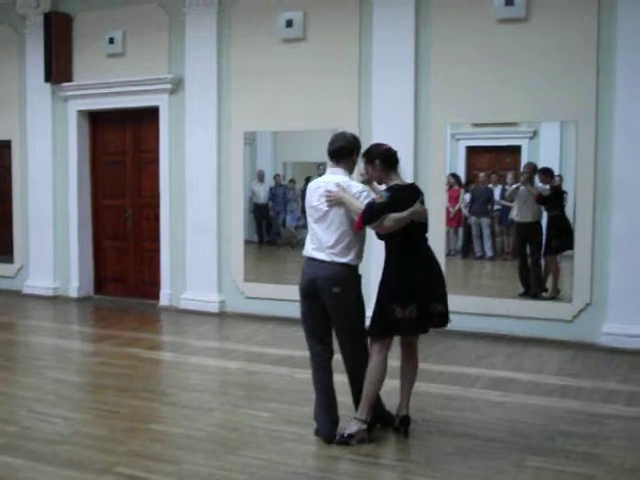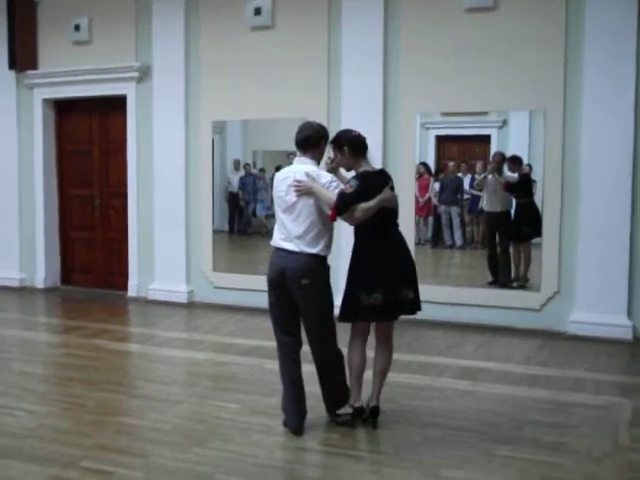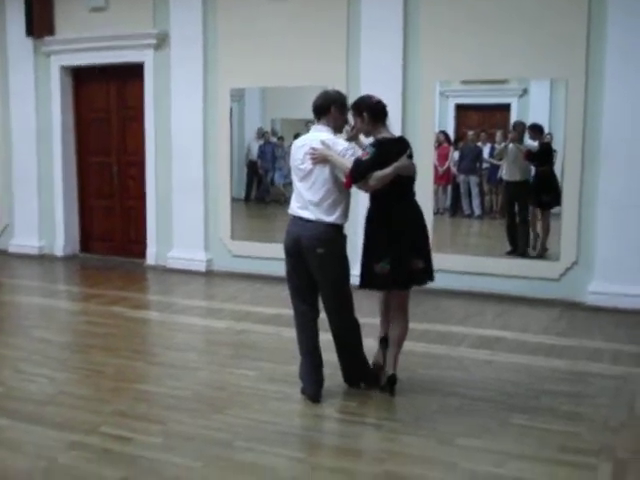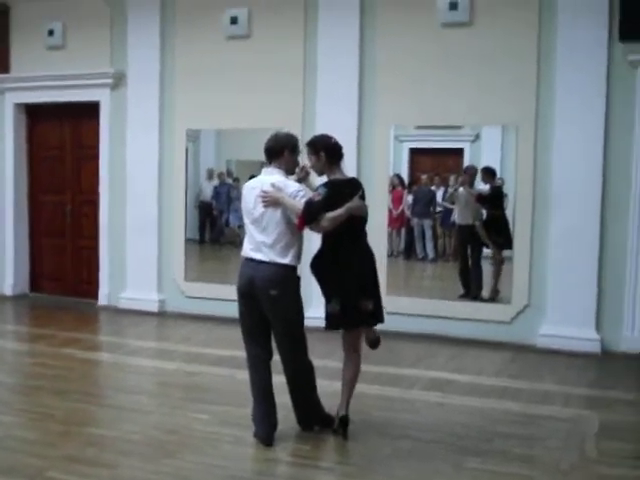
dt=0.7s
person 1, frame 1
left shoulder: (313, 187)
right shoulder: (354, 189)
right elbow: (382, 224)
right wrist: (413, 213)
left hip: (310, 270)
right hip: (339, 275)
left knee: (319, 351)
right knee: (354, 349)
left ankle: (325, 424)
right ankle: (371, 414)
person 1, frame 2
left shoulder: (280, 177)
right shoulder: (323, 179)
right elbow: (353, 215)
right wrist: (381, 200)
left hip: (278, 261)
right hip: (307, 266)
left knee: (287, 342)
right knee: (323, 342)
left ankle: (293, 416)
right ankle: (339, 406)
person 1, frame 3
left shoulder: (298, 145)
right shoulder: (339, 147)
right elbow: (368, 183)
right wrist: (397, 167)
left hip: (295, 229)
right hip: (323, 234)
left knee: (304, 310)
right knee: (339, 310)
left ankle: (311, 383)
right ankle: (357, 373)
person 1, frame 4
left shoulder: (249, 187)
right shoulder: (290, 189)
right elbow: (321, 223)
right wrist: (350, 208)
left hip: (248, 271)
right hip: (277, 276)
left knee: (257, 352)
right knee: (293, 352)
left ankle: (264, 426)
right ankle: (310, 416)
person 2, frame 1
left shoulder: (392, 194)
right shoulder: (413, 190)
left elbow: (367, 215)
left wrist: (344, 197)
left hip: (402, 274)
right hip: (422, 271)
left knee: (380, 345)
right knee: (409, 344)
left ankle: (362, 419)
right ankle: (402, 412)
person 2, frame 2
left shoulder: (361, 181)
right shoulder: (382, 176)
left elbow: (340, 206)
left wrist: (314, 187)
left hip: (371, 260)
right hip: (393, 259)
left knee: (359, 333)
right knee: (384, 335)
left ankle: (356, 402)
right ankle: (373, 403)
person 2, frame 3
left shoulder: (379, 148)
right shoulder: (401, 144)
left elbow: (356, 174)
left wrist: (330, 155)
left hip: (386, 227)
right hip: (407, 225)
right knee: (399, 302)
left ankle: (384, 342)
right ankle: (389, 370)
person 2, frame 4
left shoulder: (331, 188)
right shoulder: (354, 185)
left elbow: (308, 215)
left wrist: (281, 198)
left hip: (339, 267)
right hip: (358, 265)
right knee: (351, 345)
right ankle: (342, 411)
person 3, frame 1
left shoulder: (540, 189)
right shoulder: (516, 188)
right elbow: (508, 197)
left wrist: (527, 185)
right wrist: (520, 184)
left hip: (534, 225)
right hip: (520, 225)
left knee: (535, 259)
right knee: (521, 259)
left ankle: (536, 290)
right ankle: (526, 288)
person 3, frame 2
right shoulder: (486, 178)
right elbow: (476, 186)
left wrist: (496, 175)
right wrist: (487, 173)
left hip: (504, 215)
right hip: (489, 215)
left knee: (504, 248)
right knee: (491, 248)
left ankle: (505, 279)
right ankle: (495, 276)
person 3, frame 3
right shoulder: (507, 147)
right elbow: (497, 156)
left wrist: (517, 144)
right wrist: (508, 142)
left hip: (523, 184)
right hip: (509, 184)
left knee: (523, 218)
right knee: (510, 217)
left ankle: (523, 248)
right ankle: (514, 246)
person 3, frame 4
right shoulder: (458, 191)
right elbow: (448, 200)
right wrist: (458, 186)
left hip: (475, 228)
right hip: (461, 228)
left knee: (476, 261)
right knee: (463, 261)
left ankle: (476, 291)
right ankle: (467, 289)
person 4, frame 1
left shoulder: (556, 190)
right shoulder: (553, 189)
left elbow: (540, 199)
left hip: (559, 227)
right hip: (553, 225)
left knee: (552, 258)
right knee: (548, 257)
left ankle: (554, 288)
right ankle: (542, 285)
person 4, frame 2
left shoulder: (524, 177)
right shoulder: (521, 177)
left elbow: (509, 187)
right elbow: (513, 189)
left hip: (527, 213)
right hip: (521, 212)
left knee: (525, 246)
right knee: (515, 244)
left ankle: (524, 277)
right ankle: (517, 275)
person 4, frame 3
left shoulder: (545, 146)
right shoulder: (542, 145)
left elbow: (530, 156)
right elbow: (534, 159)
left hip: (546, 182)
right hip: (539, 181)
left knee: (545, 216)
left ankle: (542, 246)
person 4, frame 4
left shoulder: (496, 190)
right shoulder: (493, 189)
left elbow: (481, 199)
right elbow: (486, 202)
left hip: (497, 225)
right hip: (493, 223)
